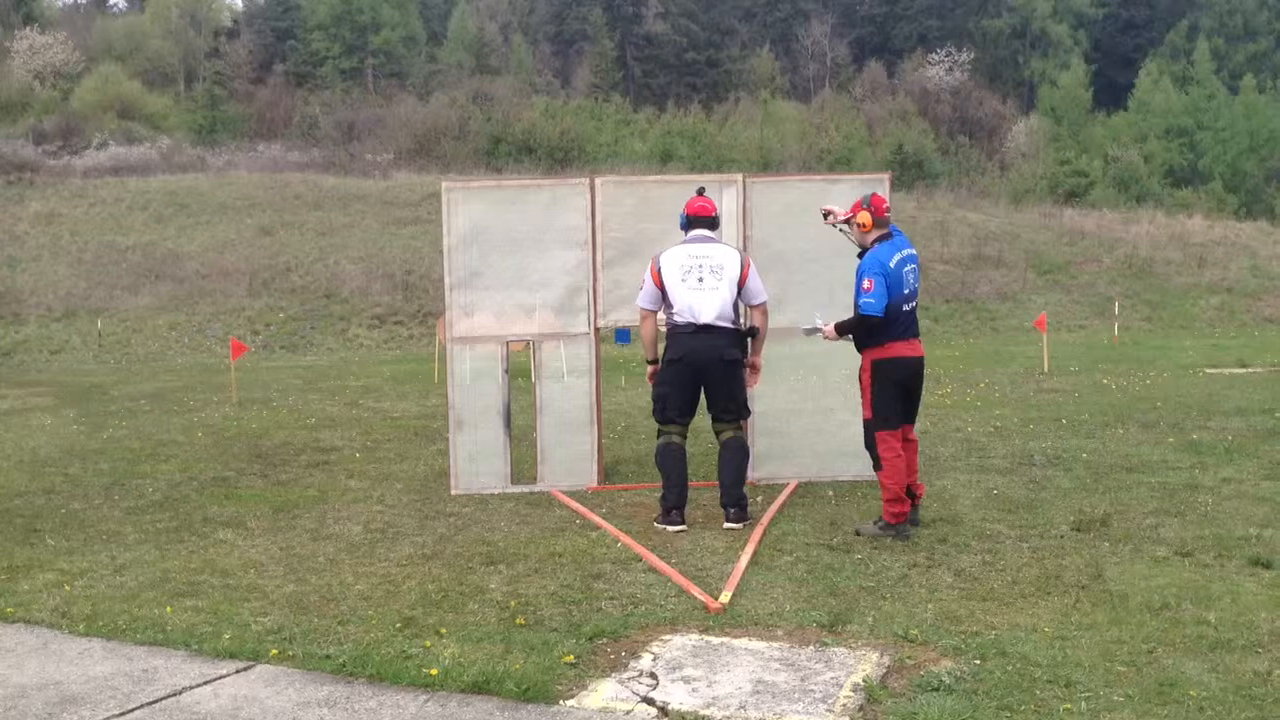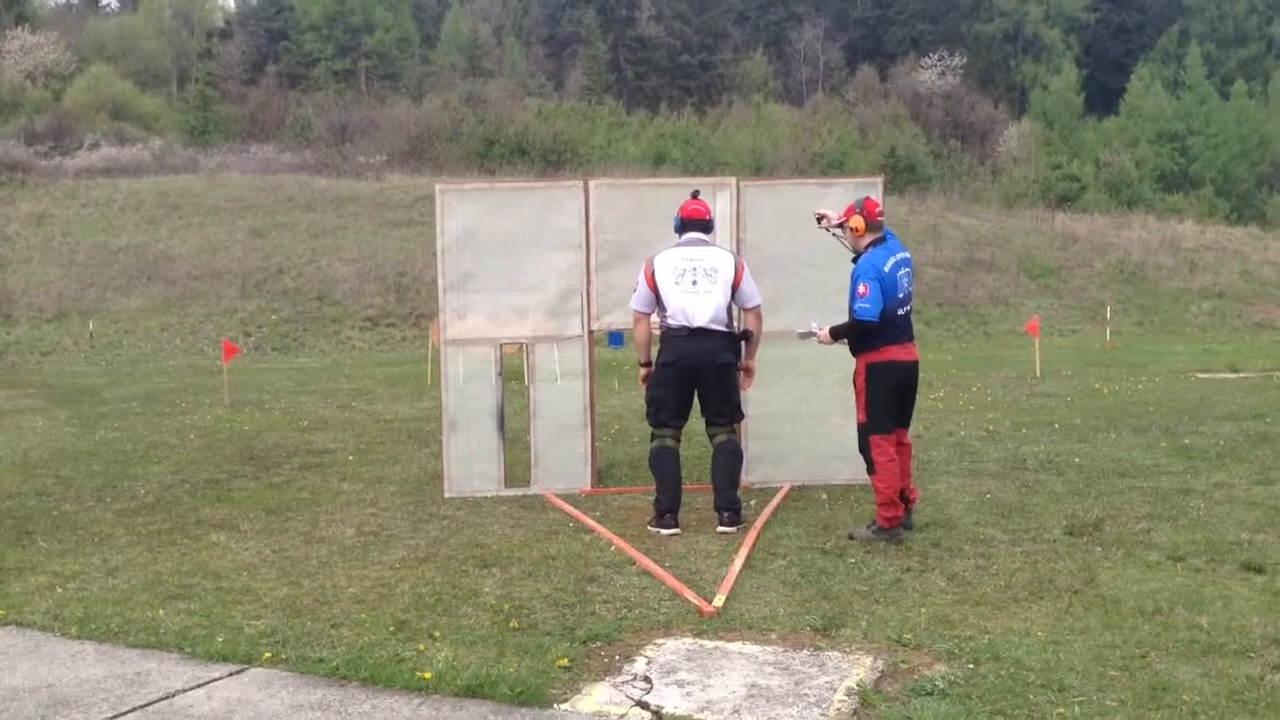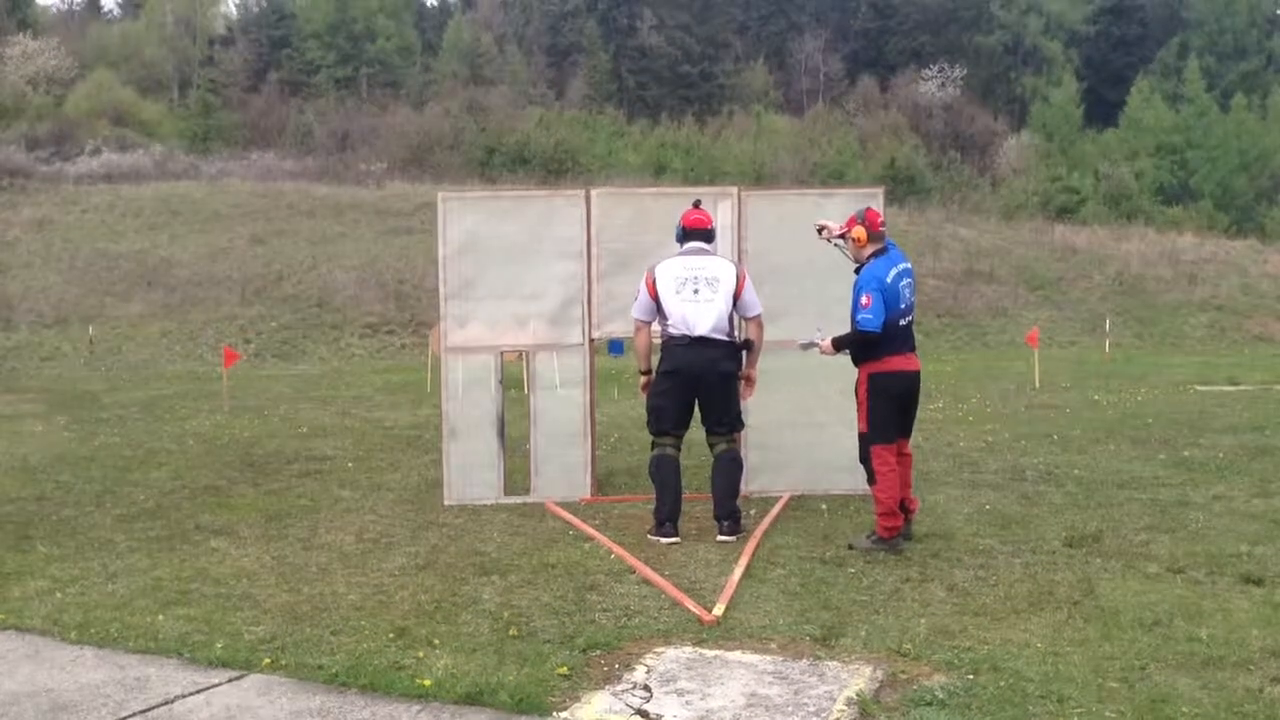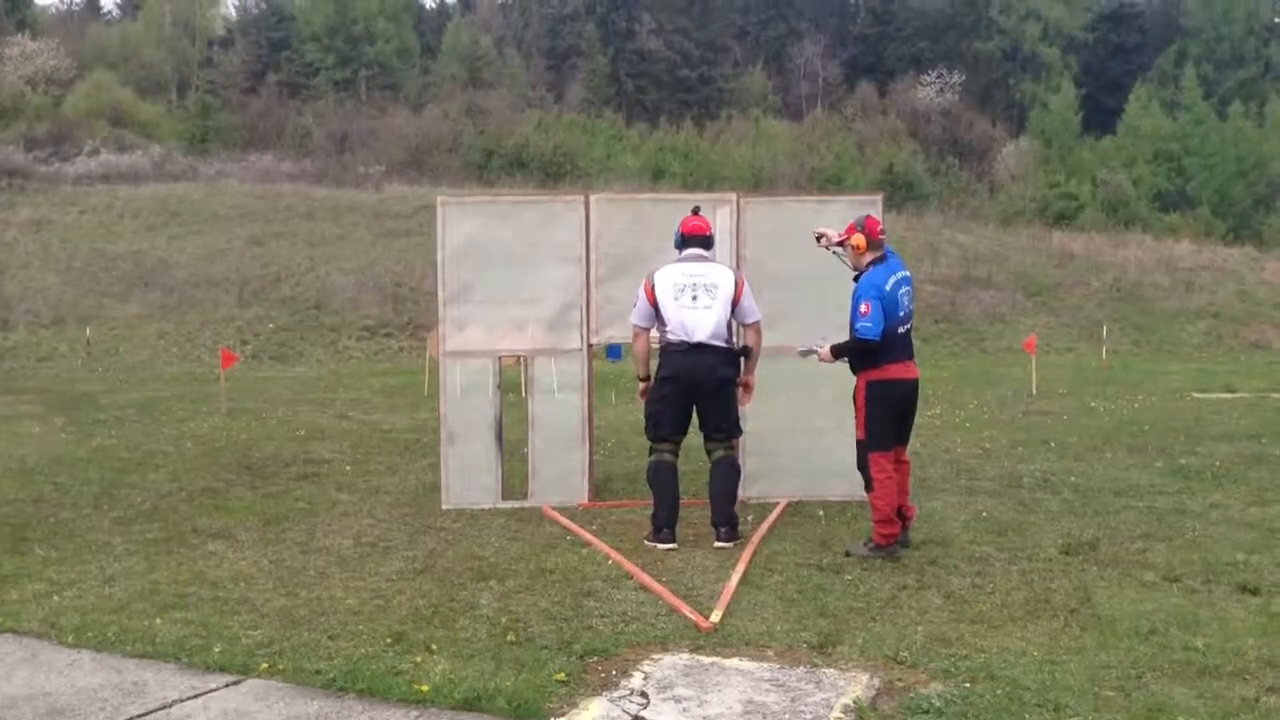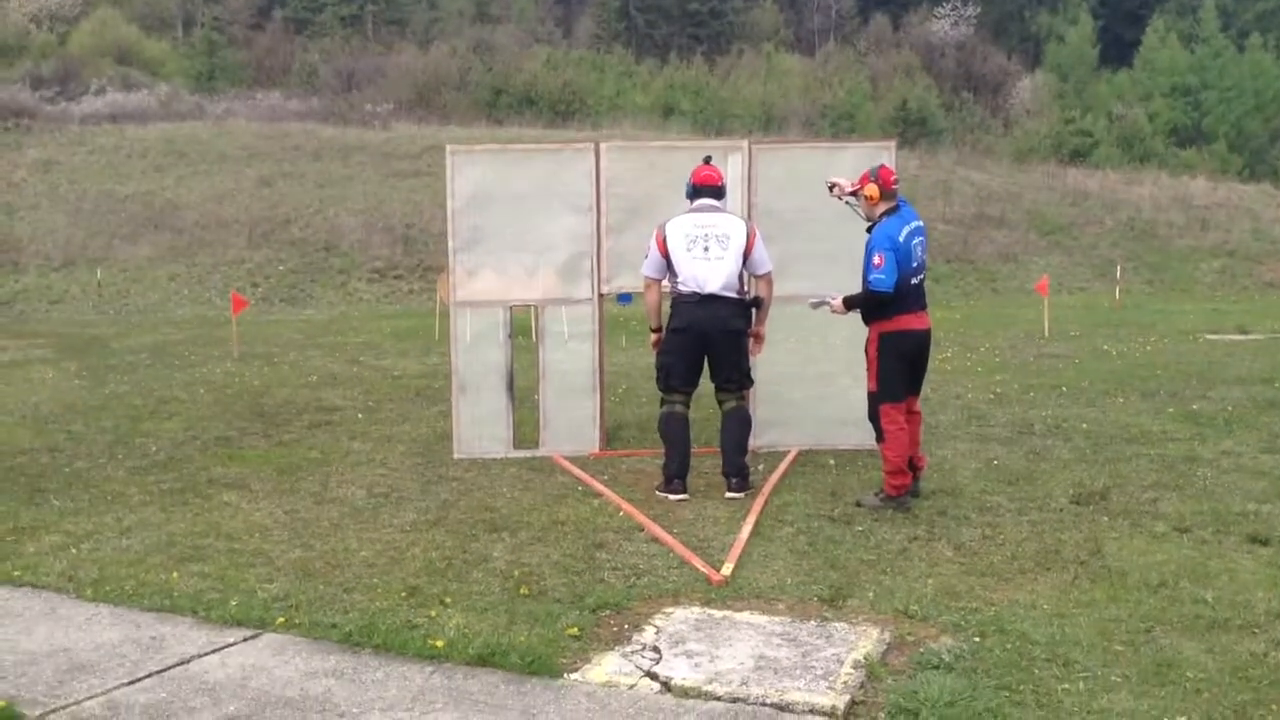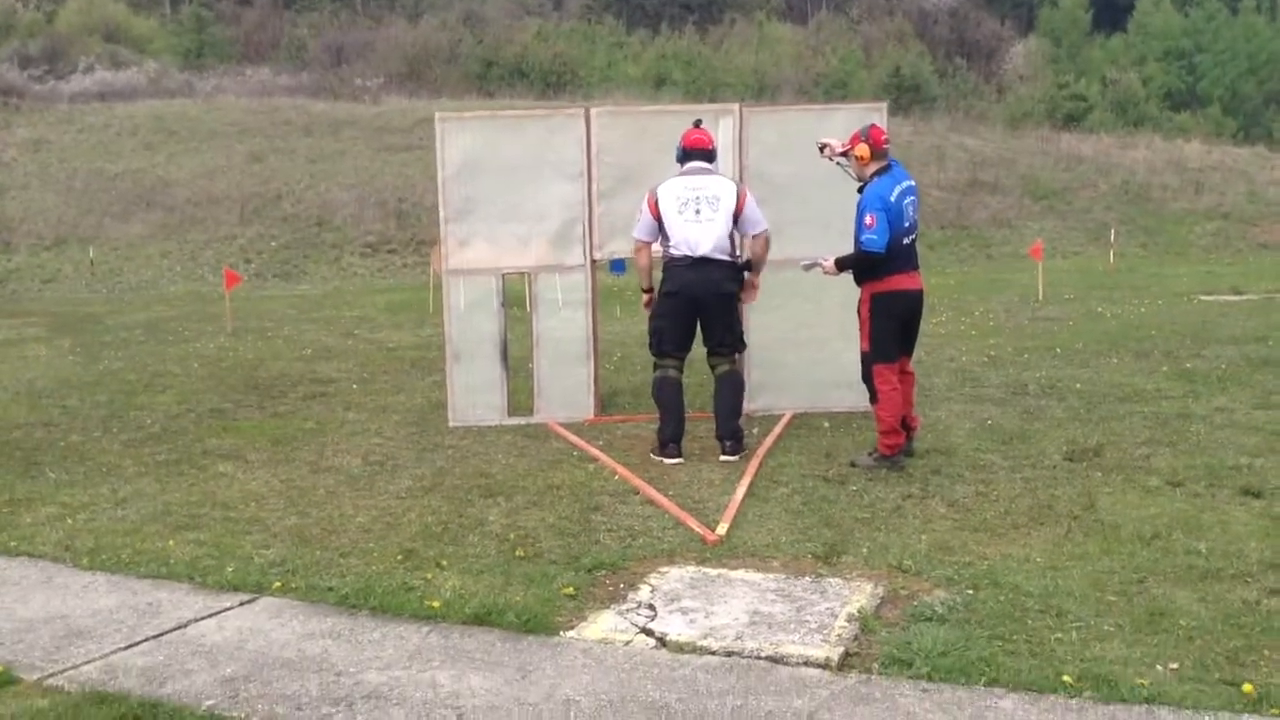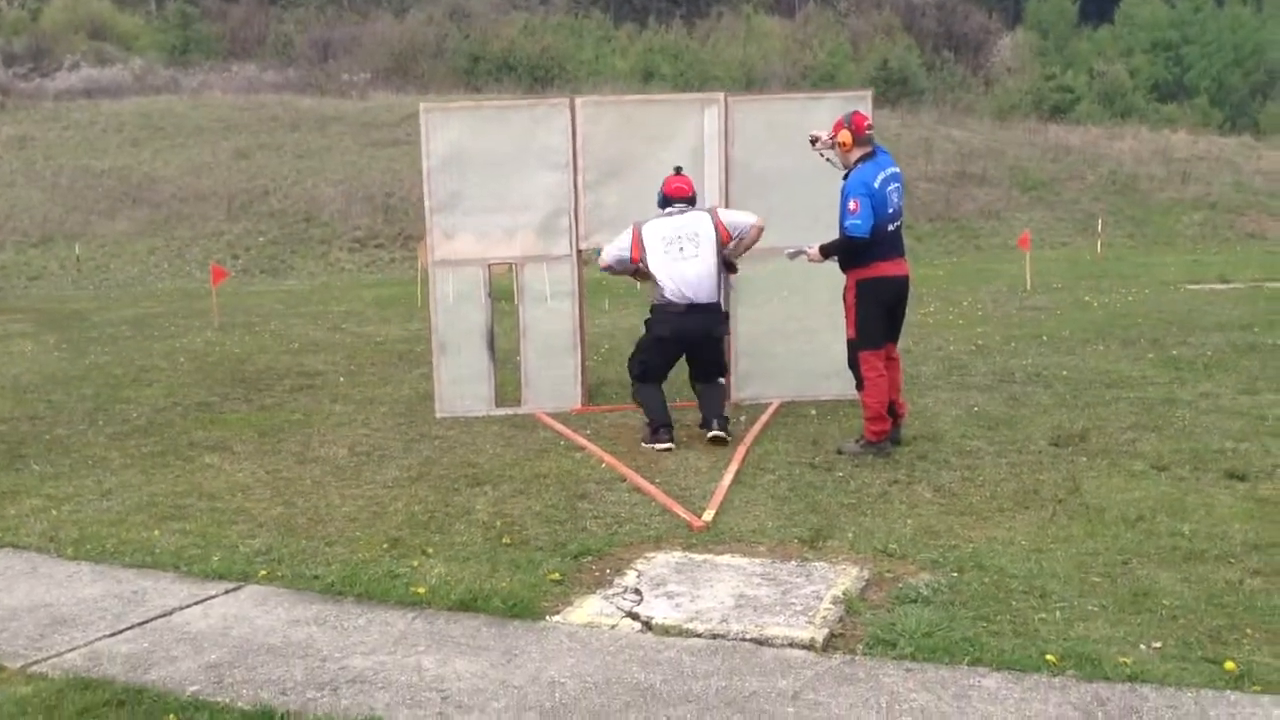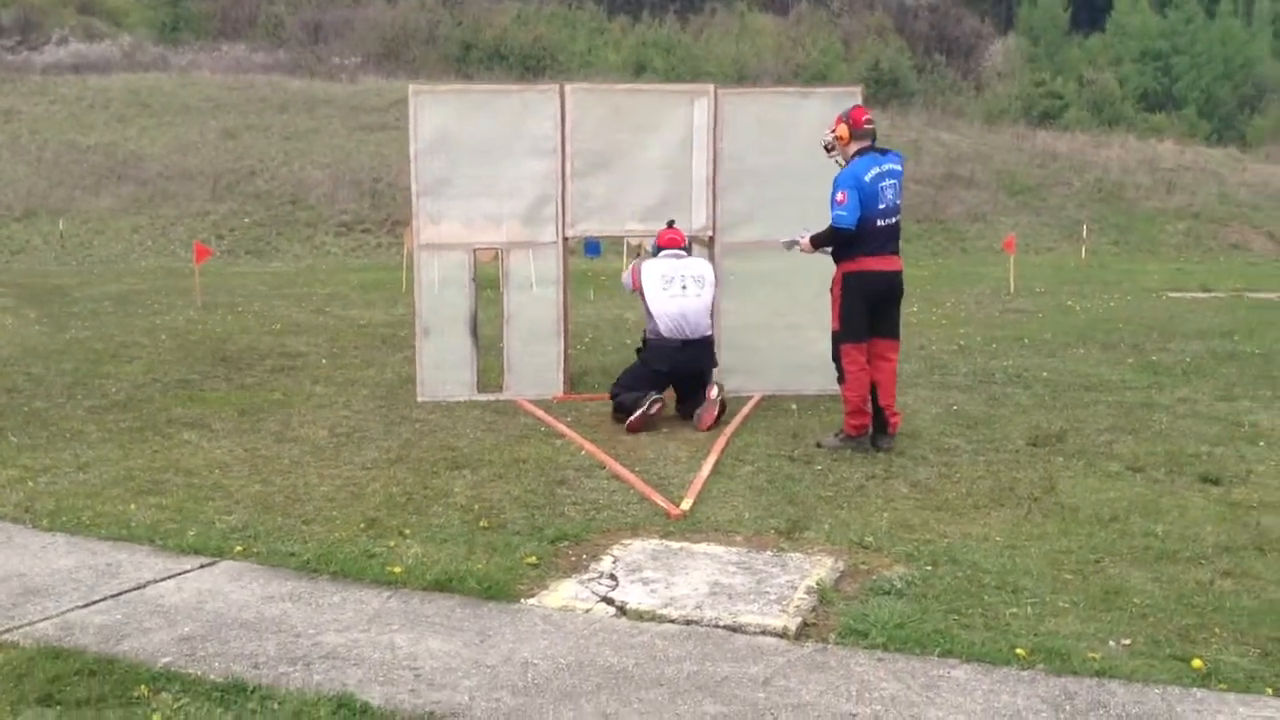
dt=0.5s
person 1, frame 1
left shoulder: (873, 262)
right shoulder: (903, 244)
left elbow: (870, 316)
right elbow: (886, 229)
left wrist: (839, 329)
right wrist: (845, 218)
left hip: (884, 360)
right hip: (912, 354)
left knee: (884, 439)
right knee: (904, 433)
left ankle: (895, 519)
right ankle: (911, 503)
person 1, frame 2
left shoulder: (867, 265)
right shoulder: (897, 247)
left elbow: (865, 321)
right elbow: (878, 233)
left wrist: (833, 333)
right wrist: (839, 221)
left hip: (879, 364)
right hip: (906, 357)
left knee: (878, 443)
right knee: (898, 437)
left ankle: (888, 522)
right ankle: (904, 508)
person 1, frame 3
left shoulder: (870, 277)
right shoulder: (898, 258)
left elbow: (868, 332)
right elbow: (880, 243)
left wrist: (836, 344)
right wrist: (840, 231)
left hip: (881, 375)
right hip: (908, 368)
left knee: (879, 453)
right knee: (899, 447)
left ankle: (888, 532)
right ankle: (904, 518)
person 1, frame 4
left shoulder: (869, 284)
right shoulder: (897, 265)
left elbow: (867, 340)
right elbow: (877, 252)
left wrist: (835, 352)
right wrist: (838, 239)
left hip: (879, 382)
right hip: (907, 376)
left knee: (877, 461)
right knee: (896, 455)
left ankle: (885, 539)
right ankle: (901, 525)
person 1, frame 5
left shoulder: (882, 235)
right shoulder: (910, 216)
left elbow: (880, 291)
right elbow: (892, 201)
left wrist: (847, 303)
right wrist: (852, 190)
left hip: (892, 333)
right hip: (919, 327)
left knee: (887, 411)
right knee: (908, 406)
left ankle: (896, 489)
right ankle: (912, 475)
person 1, frame 6
left shoulder: (873, 196)
right shoulder: (902, 176)
left elbow: (872, 253)
right elbow: (882, 162)
left wrist: (839, 264)
right wrist: (842, 150)
left hip: (883, 294)
right hip: (912, 287)
left knee: (881, 372)
right knee: (901, 366)
left ankle: (890, 449)
right ankle: (906, 435)
person 1, frame 7
left shoulder: (857, 182)
right shoulder: (888, 163)
left elbow: (856, 238)
right elbow: (873, 148)
left wrist: (823, 251)
right wrist: (831, 142)
left hip: (868, 280)
right hip: (897, 274)
left knee: (867, 359)
right knee: (887, 353)
left ankle: (876, 436)
right ankle: (894, 423)
person 1, frame 8
left shoulder: (849, 176)
right shoulder: (894, 164)
left elbow: (843, 229)
left wrist: (813, 242)
right wrist: (846, 155)
left hip: (857, 274)
right hip: (891, 272)
left knee: (850, 354)
right knee: (885, 353)
left ankle: (856, 431)
right ankle: (885, 429)
person 2, frame 1
left shoulder: (663, 260)
right shoulder: (737, 258)
left elbow: (647, 315)
right elbow: (759, 310)
left wrist: (652, 360)
right wrist: (755, 354)
left hip: (681, 346)
right hip: (724, 346)
left knee: (672, 429)
right knee: (730, 428)
left ankle: (673, 512)
right ankle: (734, 510)
person 2, frame 2
left shoulder: (656, 262)
right shoulder: (730, 261)
left elbow: (640, 318)
right elbow: (754, 313)
left wrist: (645, 363)
right wrist: (748, 357)
left hip: (674, 349)
right hip: (718, 349)
left knee: (665, 432)
right knee: (724, 431)
left ankle: (666, 516)
right ankle: (728, 513)
person 2, frame 3
left shoulder: (658, 271)
right shoulder: (732, 270)
left elbow: (641, 327)
right elbow: (755, 322)
left wrist: (645, 371)
right wrist: (750, 367)
left hip: (675, 358)
right hip: (719, 358)
left knee: (666, 441)
right knee: (724, 440)
left ankle: (666, 524)
right ankle: (727, 522)
person 2, frame 4
left shoulder: (657, 278)
right shoulder: (731, 276)
left elbow: (640, 332)
right elbow: (753, 329)
left wrist: (643, 377)
right wrist: (748, 372)
left hip: (674, 364)
right hip: (718, 364)
left knee: (663, 446)
right knee: (722, 446)
left ankle: (663, 530)
right ankle: (725, 528)
person 2, frame 5
left shoulder: (668, 229)
right shoulder: (743, 228)
left elbow: (652, 284)
right elbow: (765, 280)
left wrist: (656, 328)
right wrist: (759, 323)
left hip: (685, 315)
right hip: (729, 316)
left knee: (675, 398)
right knee: (733, 397)
left ankle: (675, 481)
right ankle: (736, 479)
person 2, frame 6
left shoulder: (660, 192)
right shoulder: (733, 189)
left elbow: (642, 246)
right elbow: (761, 237)
left wrist: (647, 289)
right wrist: (753, 275)
left hip: (678, 278)
right hip: (721, 277)
left knee: (668, 362)
right knee: (725, 360)
left ankle: (669, 444)
right ankle: (730, 442)
person 2, frame 7
left shoulder: (643, 230)
right shoulder: (712, 219)
left elbow: (605, 261)
right elbow: (756, 225)
left wrist: (638, 271)
right wrist: (731, 255)
left hip: (667, 320)
right hip: (707, 317)
left knee: (645, 378)
right knee: (709, 378)
left ankle: (660, 429)
right ankle: (715, 421)
person 2, frame 8
left shoulder: (643, 267)
right shoulder: (706, 266)
left elbow: (627, 280)
left hip: (660, 353)
right hip: (700, 353)
left knee: (620, 397)
right knee: (693, 400)
left ankle: (645, 404)
right ankle: (703, 404)
